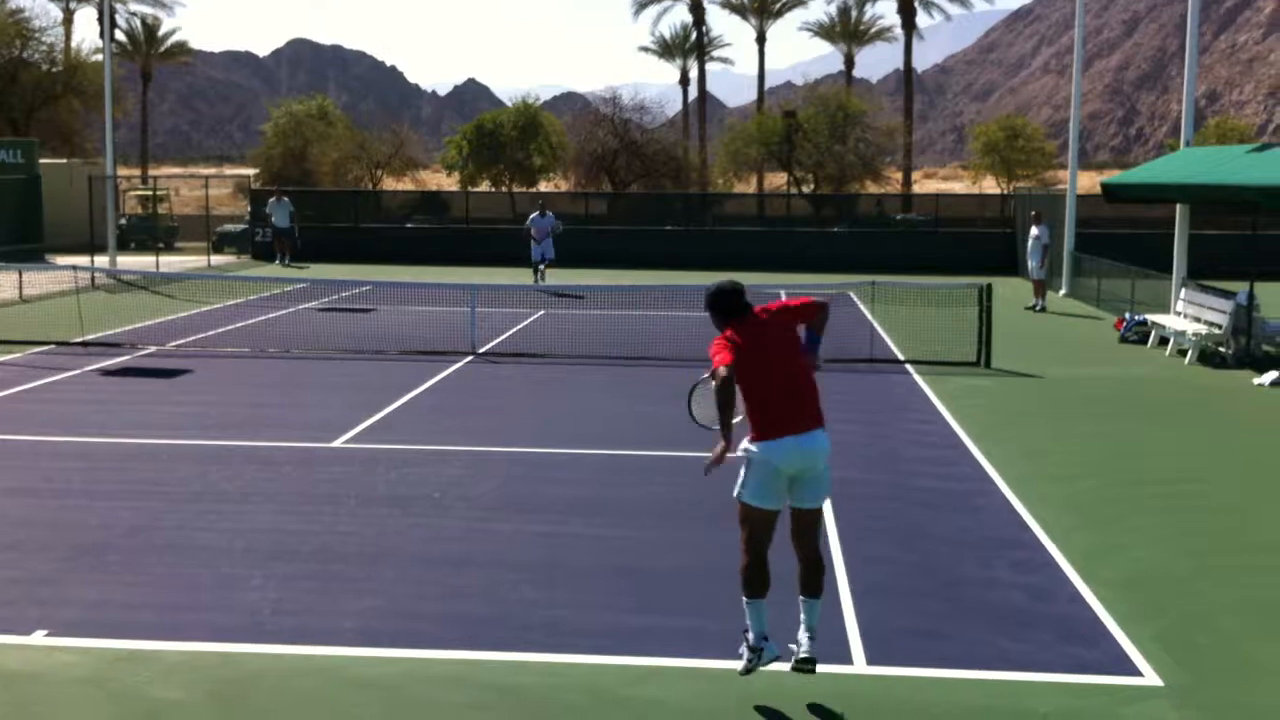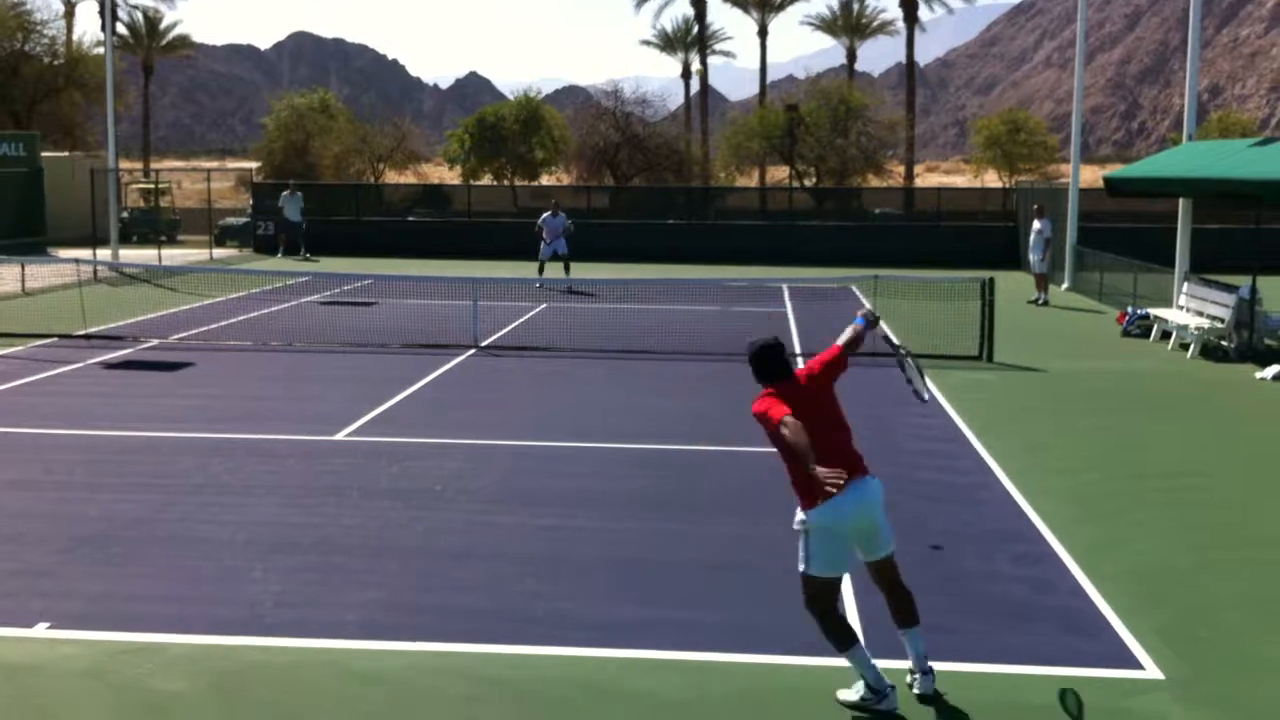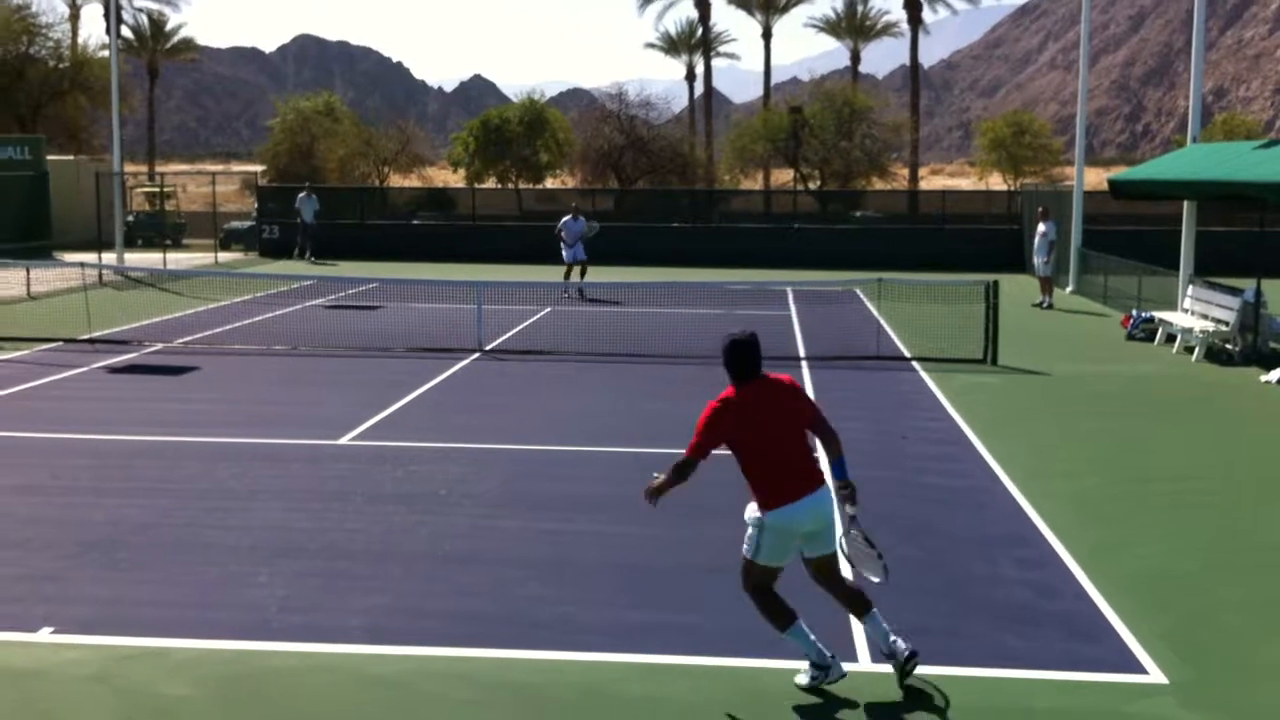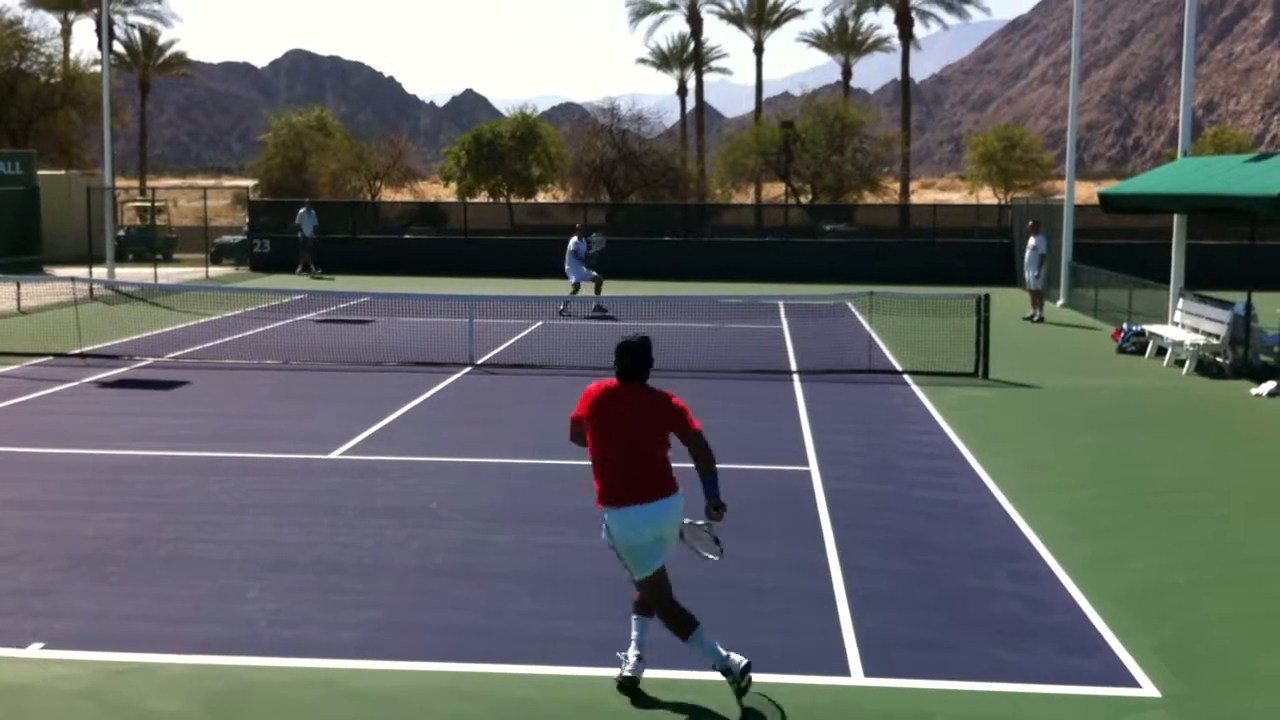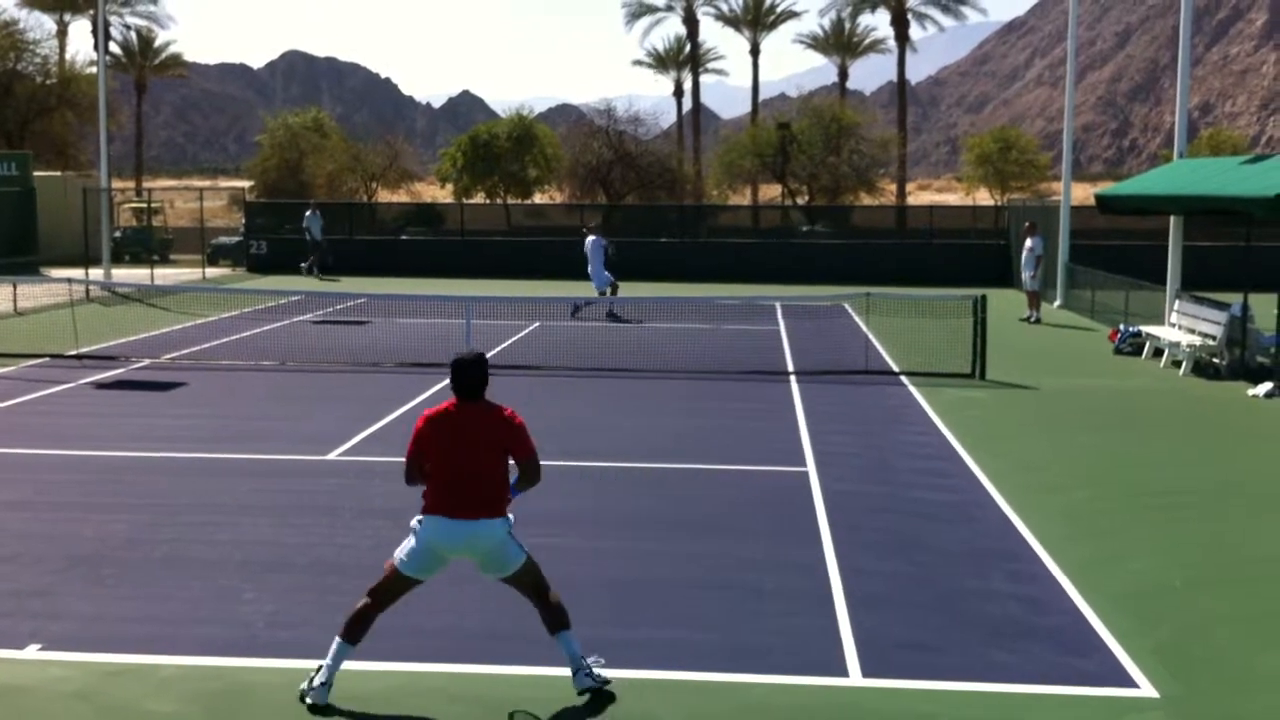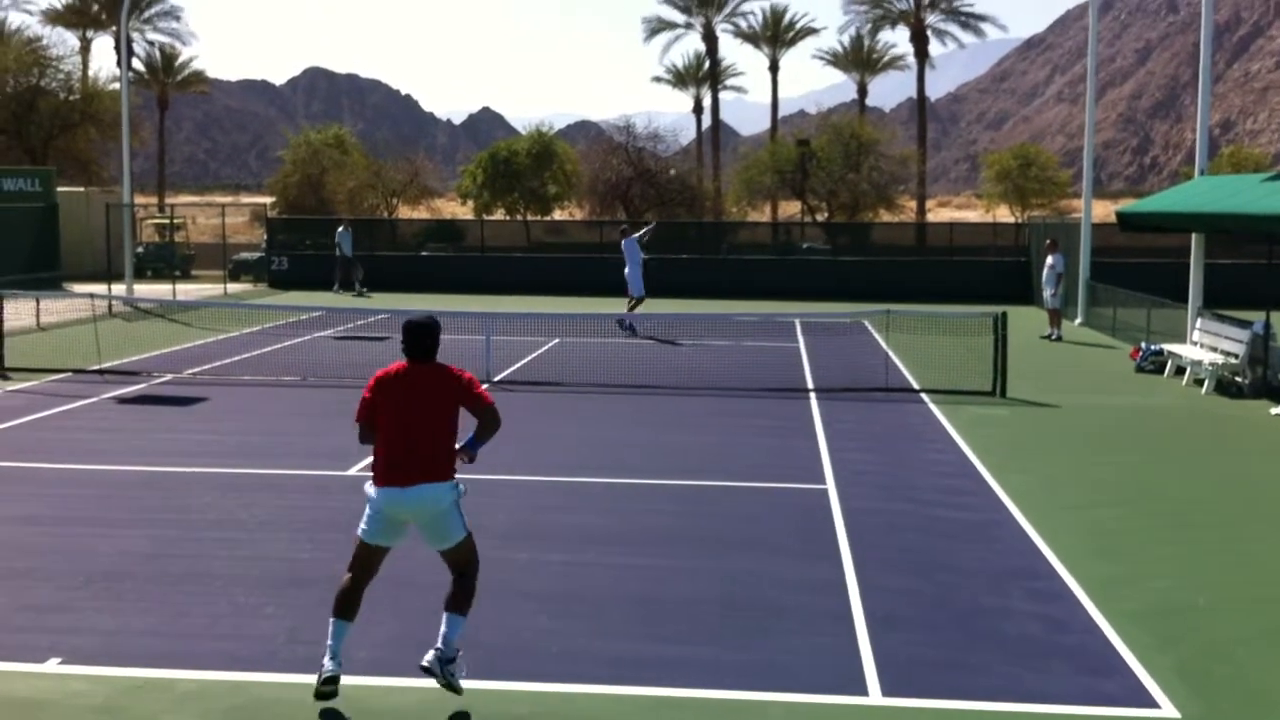
dt=0.3s
person 1, frame 1
left shoulder: (726, 342)
right shoulder: (777, 314)
left elbow: (725, 380)
right elbow: (821, 307)
left wrist: (726, 436)
right wrist: (808, 352)
left hip: (771, 448)
right hip: (815, 440)
left knee: (754, 549)
right knee: (808, 547)
left ankle: (757, 641)
right ankle: (807, 641)
person 1, frame 2
left shoulder: (765, 405)
right shoulder: (814, 375)
left elbow: (791, 427)
right elbow: (851, 338)
left wrist: (814, 468)
right wrist: (865, 319)
left hip: (826, 512)
right hip: (866, 491)
left knee: (822, 604)
right knee: (890, 583)
left ankle: (876, 687)
right ankle: (922, 671)
person 1, frame 3
left shoulder: (720, 409)
right shoulder: (787, 387)
left elbow: (687, 465)
right elbow: (826, 432)
left wrist: (662, 484)
right wrist: (841, 476)
left hip: (779, 512)
right hip: (818, 496)
left knee: (756, 587)
right knee: (830, 578)
left ankle: (821, 662)
right ankle: (894, 647)
person 1, frame 4
left shoulder: (594, 395)
right shoulder: (666, 403)
left elbow: (575, 436)
right elbow: (699, 446)
right wrist: (713, 495)
left hip: (623, 514)
right hip: (666, 504)
left knee: (662, 602)
right knee: (647, 580)
left ankle: (728, 663)
right ankle: (636, 660)
person 1, frame 5
left shoulder: (430, 419)
right shoulder: (506, 420)
left elbow: (412, 476)
right elbow: (533, 474)
right wrist: (511, 490)
left hip: (437, 527)
right hip: (489, 527)
left knee: (377, 596)
right knee: (540, 592)
left ankle: (324, 680)
right ankle: (581, 671)
person 1, frame 6
left shoulder: (382, 380)
right shoulder: (455, 380)
left elbow: (365, 436)
right elbow: (492, 419)
right wrist: (470, 447)
left hip: (387, 492)
right hip: (435, 492)
left knee: (358, 574)
right knee: (465, 570)
left ankle: (332, 663)
right ankle: (442, 654)
